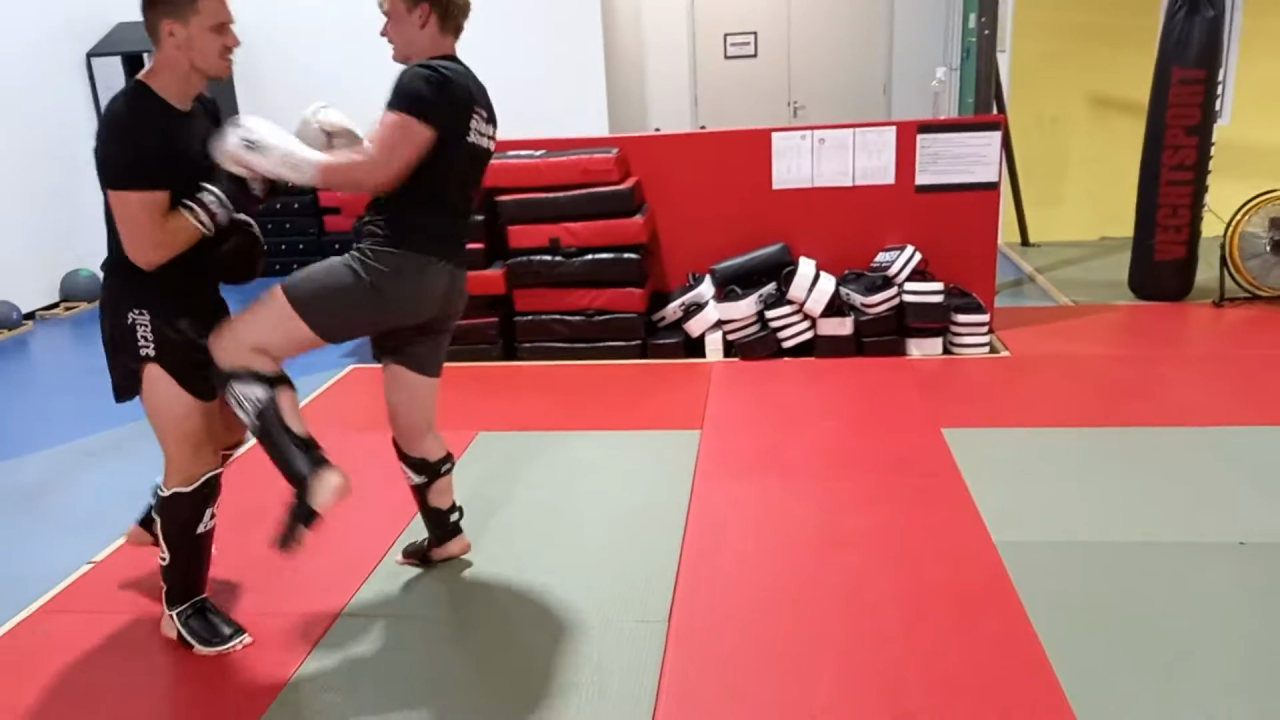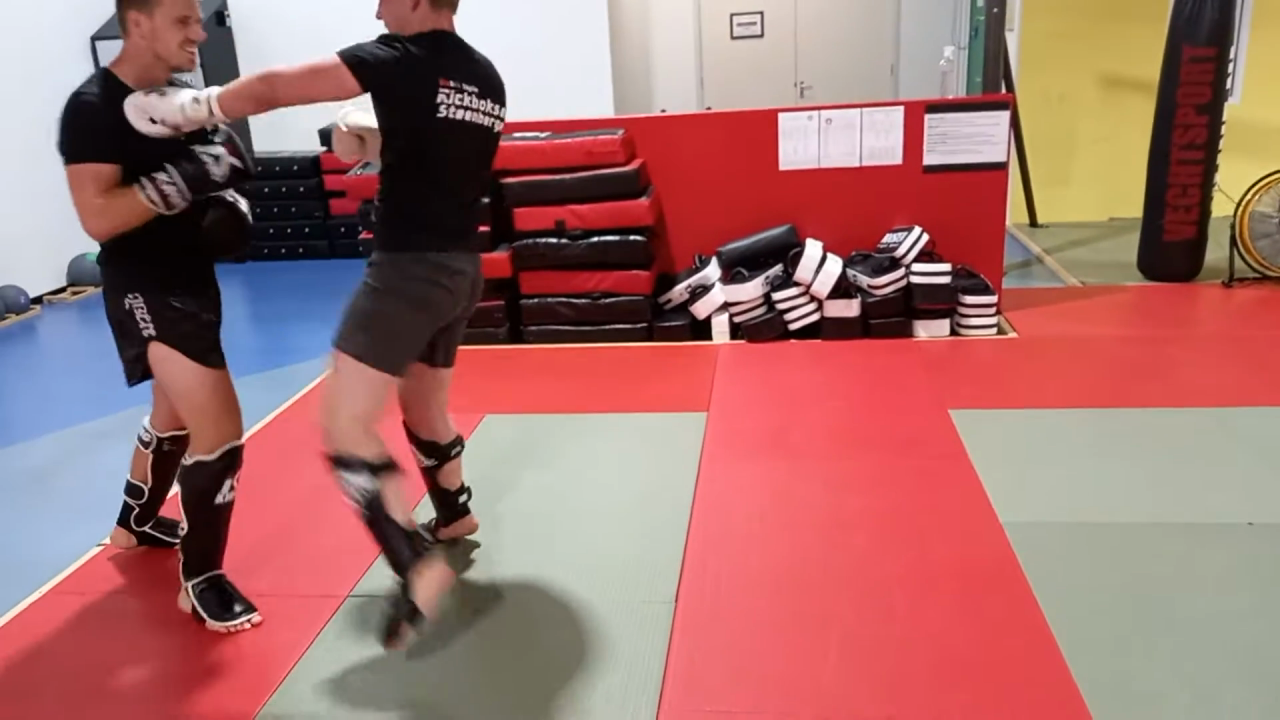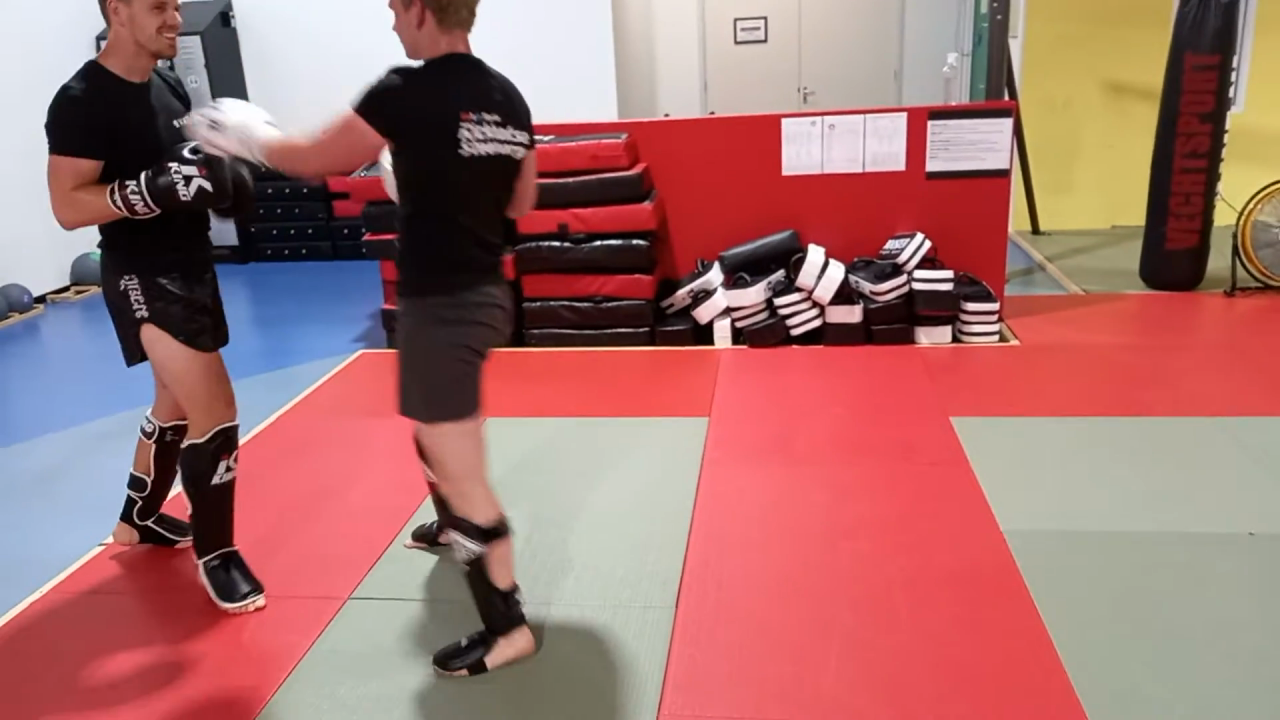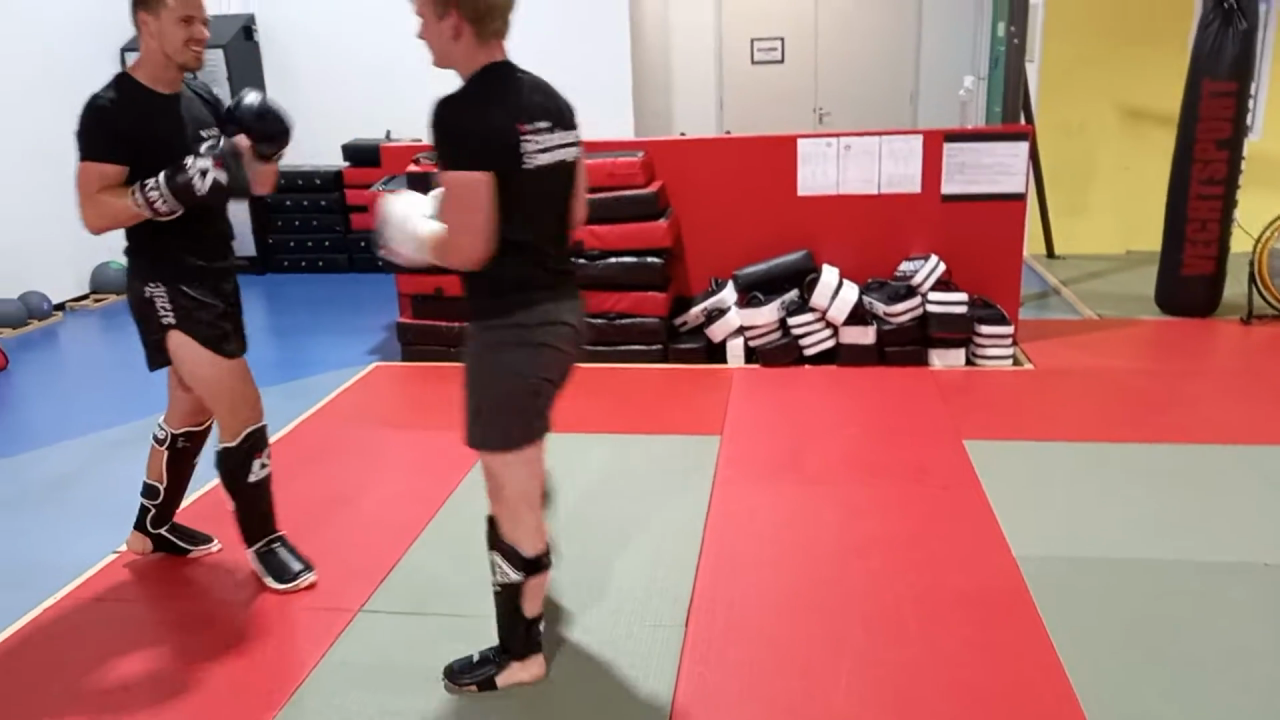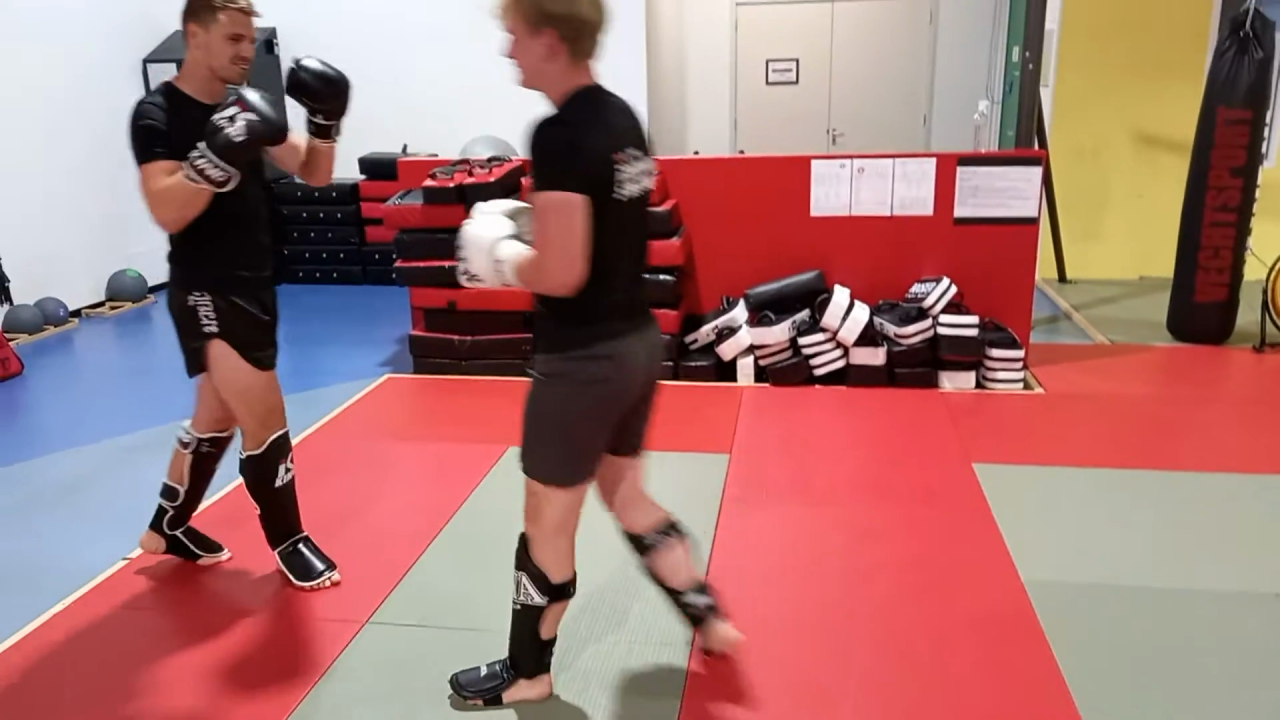
dt=0.2s
person 1, frame 1
left shoulder: (428, 81)
right shoulder: (467, 91)
left elbow: (375, 173)
left wrist: (283, 156)
right wrist: (359, 142)
left hip: (393, 265)
right hip: (440, 277)
left knee: (232, 347)
right knee: (411, 426)
left ankle: (311, 475)
right ankle: (443, 535)
person 1, frame 2
left shoulder: (398, 59)
right shoulder: (486, 77)
left elbow: (274, 88)
left wrist: (186, 106)
left hip: (409, 266)
right hip: (460, 266)
left knee: (345, 430)
right knee: (424, 409)
left ankle: (418, 561)
right ankle: (453, 514)
person 1, frame 3
left shoulder: (411, 90)
right shoulder: (509, 99)
left elbow: (311, 160)
left wrist: (244, 131)
left hip: (442, 308)
right hip: (488, 295)
left knee: (460, 476)
right knee: (436, 430)
left ankle: (504, 624)
right ankle: (458, 530)
person 1, frame 4
left shoulder: (462, 113)
right shoulder: (549, 100)
left elbow: (467, 249)
left wrist: (409, 225)
left hip: (510, 326)
right hip: (560, 311)
left knee: (508, 494)
right knee: (518, 454)
left ankle: (520, 652)
right ankle: (529, 572)
person 1, frame 5
left shoulder: (558, 136)
right shoulder: (621, 119)
left elbow: (562, 274)
left wrist: (497, 253)
right wrist: (534, 226)
left hip: (583, 357)
right hip: (637, 343)
left knee: (547, 523)
right knee: (624, 493)
left ankle: (527, 672)
right ankle: (709, 617)
person 2, frame 1
left shoulder: (202, 104)
right shoulder: (132, 122)
right elbow: (146, 248)
left wrist: (233, 225)
right wrist: (225, 200)
left hip: (197, 300)
right hip: (148, 312)
left knee: (223, 434)
right knee: (196, 458)
left ankle: (160, 524)
right ankle: (183, 603)
person 2, frame 2
right shoulder: (94, 108)
right elbow: (98, 216)
left wrist: (221, 198)
right wrist: (183, 178)
left hip: (192, 280)
right hip: (147, 294)
left knee: (176, 415)
right knee: (220, 428)
left ankle: (135, 520)
right ankle: (202, 579)
person 2, frame 3
left shoulder: (170, 87)
right shoulder: (80, 100)
right elbow: (68, 207)
left wrist: (223, 181)
right wrist: (153, 191)
left hip: (191, 267)
right hip: (141, 280)
left knee: (176, 403)
right knee: (215, 410)
left ankle: (139, 518)
right ankle: (216, 555)
person 2, frame 4
left shoulder: (203, 99)
right shoulder: (110, 110)
left elbow: (258, 183)
right elbow: (95, 213)
left wrist: (265, 147)
right wrist: (174, 187)
left hip: (215, 277)
right hip: (167, 286)
left knee: (190, 410)
right knee: (243, 412)
left ankle: (153, 526)
right ankle: (264, 541)
person 2, frame 5
left shoulder: (242, 104)
right shoulder: (157, 115)
left elbow: (315, 169)
right elbow: (167, 211)
left wrist: (323, 116)
right wrist: (222, 148)
left hip: (254, 285)
right hip: (209, 294)
left knee: (214, 420)
right knee: (266, 422)
left ankle: (167, 527)
right ankle: (288, 540)
